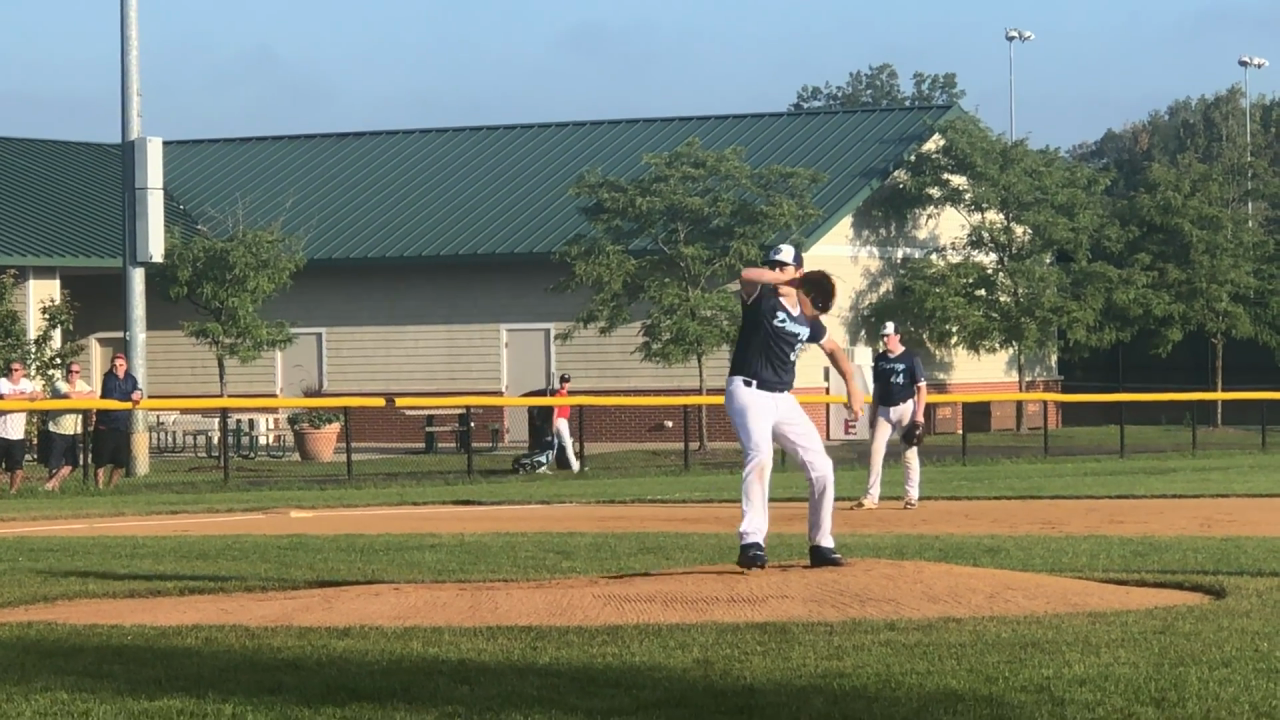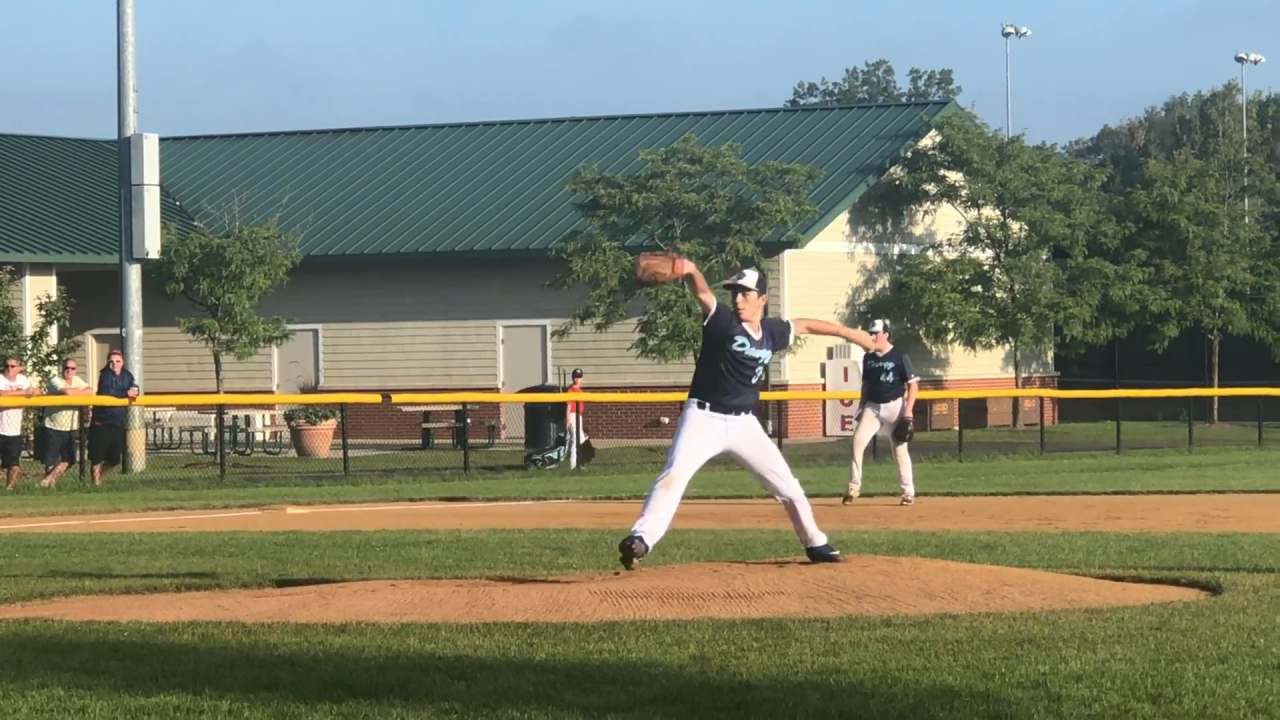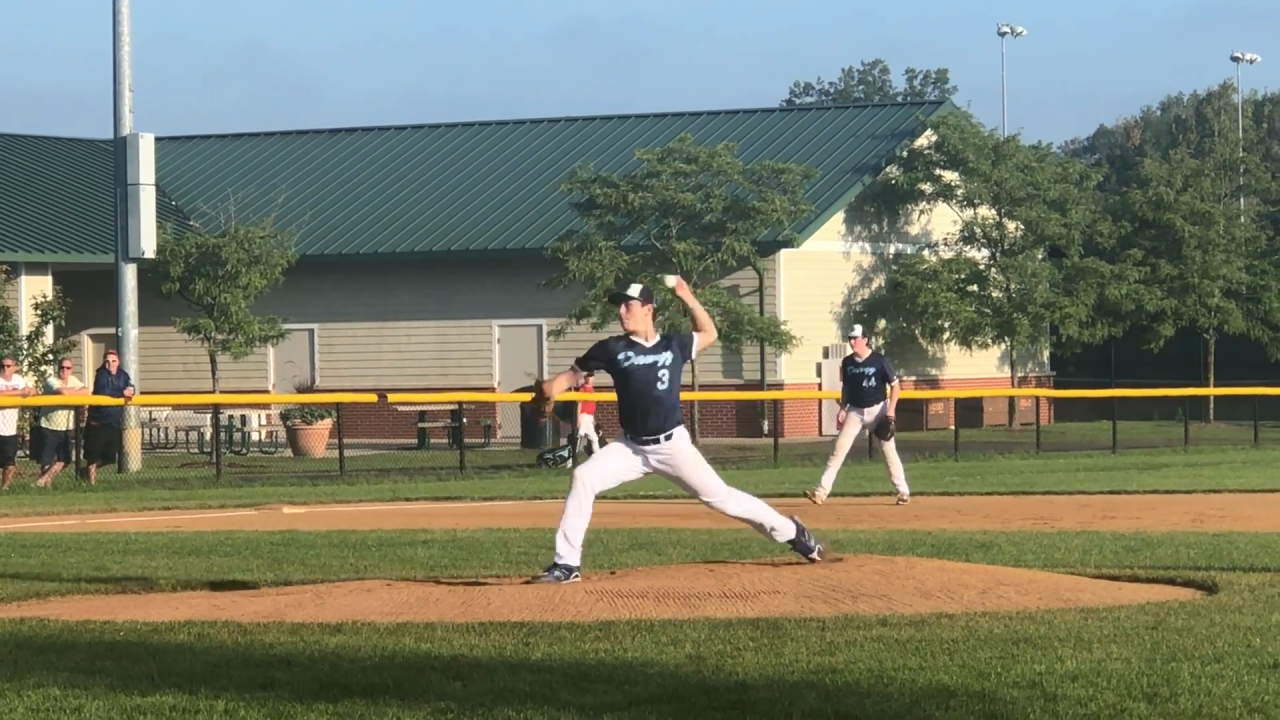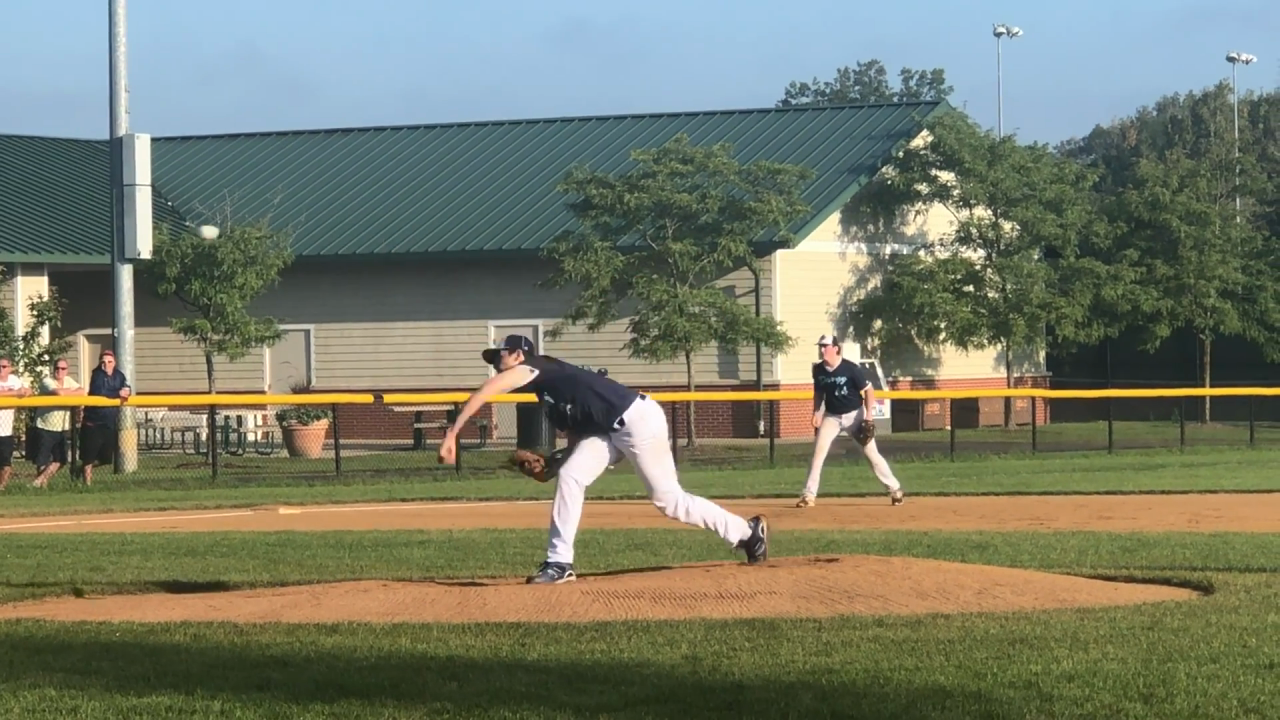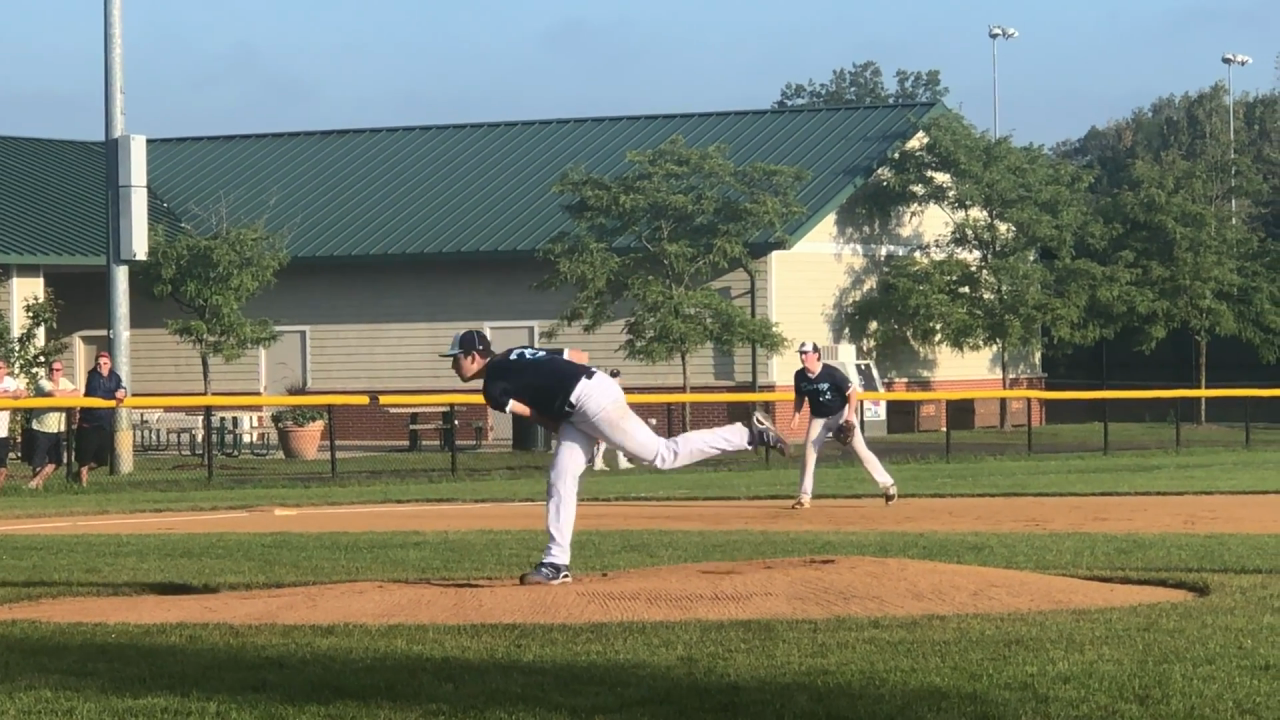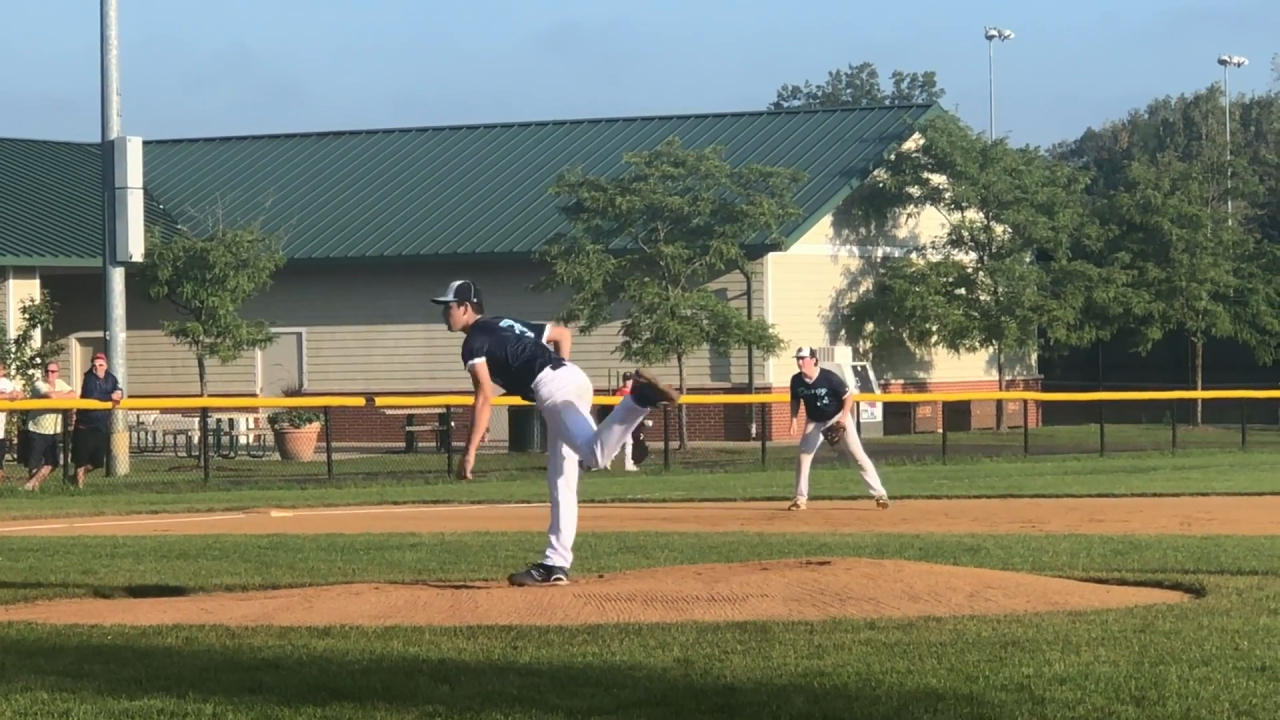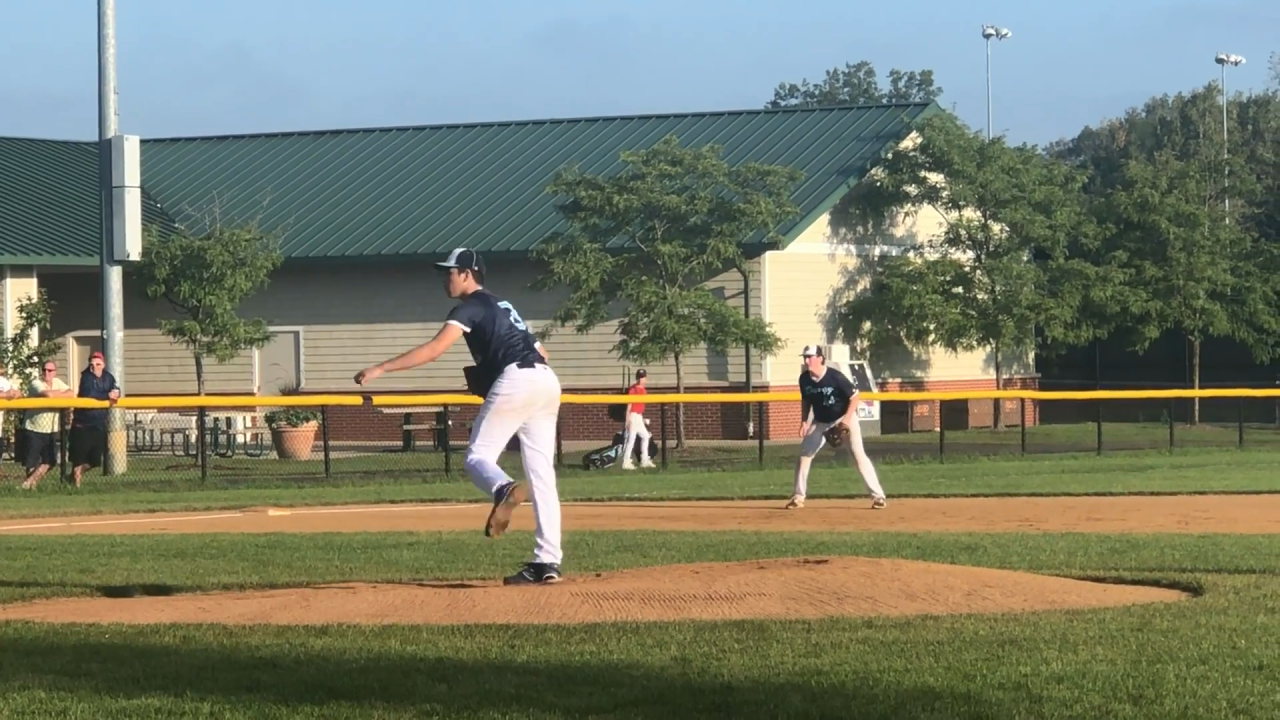
dt=0.2s
person 1, frame 1
left shoulder: (807, 318)
right shoulder: (760, 297)
left elbow: (834, 351)
right elbow: (746, 275)
left wrist: (853, 389)
right wrist: (791, 279)
left hip: (781, 399)
right hip: (747, 392)
left knee: (821, 468)
right knee: (760, 456)
left ankle: (821, 545)
right ankle: (752, 541)
person 1, frame 2
left shoulder: (773, 330)
right shoulder: (721, 320)
left elbow: (804, 324)
right elbow: (703, 290)
left wrist: (850, 333)
right wrist: (690, 270)
left hip: (743, 422)
right hip: (703, 416)
left knee: (787, 485)
right knee: (676, 471)
left ankle: (816, 543)
right ankle: (641, 539)
person 1, frame 3
left shoulder: (675, 342)
right shoulder: (610, 348)
left elbow: (708, 332)
right elbow: (569, 377)
left wrist: (687, 297)
right wrist: (547, 391)
left hip: (672, 444)
right hip: (631, 444)
left knee: (723, 498)
right knee: (584, 478)
left ankle: (792, 532)
right ankle: (566, 564)
person 1, frame 4
left shoulder: (539, 369)
right shoulder: (549, 387)
left elbow: (492, 387)
right elbow: (578, 429)
left wrist: (454, 431)
left hip: (639, 420)
right hip: (614, 427)
left knee: (671, 502)
right knee: (570, 479)
left ankle: (746, 532)
right ankle: (560, 562)
person 1, frame 5
left shoulder: (494, 385)
right shoulder: (515, 357)
left elbow: (537, 418)
right elbow: (579, 357)
left hip: (592, 400)
right hip: (589, 395)
left knee: (663, 453)
right knee: (561, 480)
left ankle: (749, 433)
right ankle: (555, 562)
person 1, frame 6
left shoulder: (474, 342)
right shoulder: (504, 324)
left elbow: (484, 397)
right elbow: (563, 334)
left wrist: (470, 452)
left hip: (555, 387)
right hip: (572, 378)
left knee: (594, 453)
right knee: (561, 479)
left ankle: (642, 395)
right ankle: (555, 562)
person 1, frame 7
left shoulder: (470, 308)
right shoulder: (502, 306)
left elbow: (433, 349)
right elbow: (540, 352)
left wrist: (380, 368)
left hip: (515, 380)
right hip: (545, 381)
left knee: (477, 459)
right knee: (542, 476)
left ankle: (504, 491)
right ankle: (547, 561)
